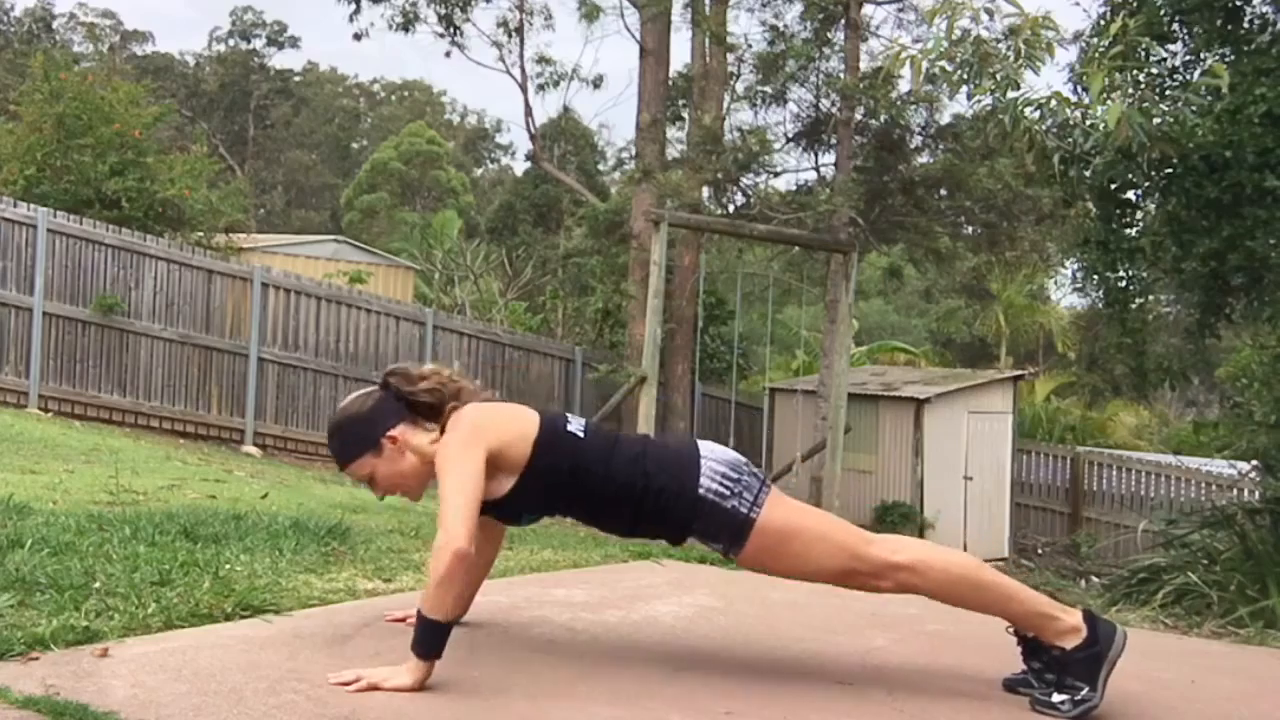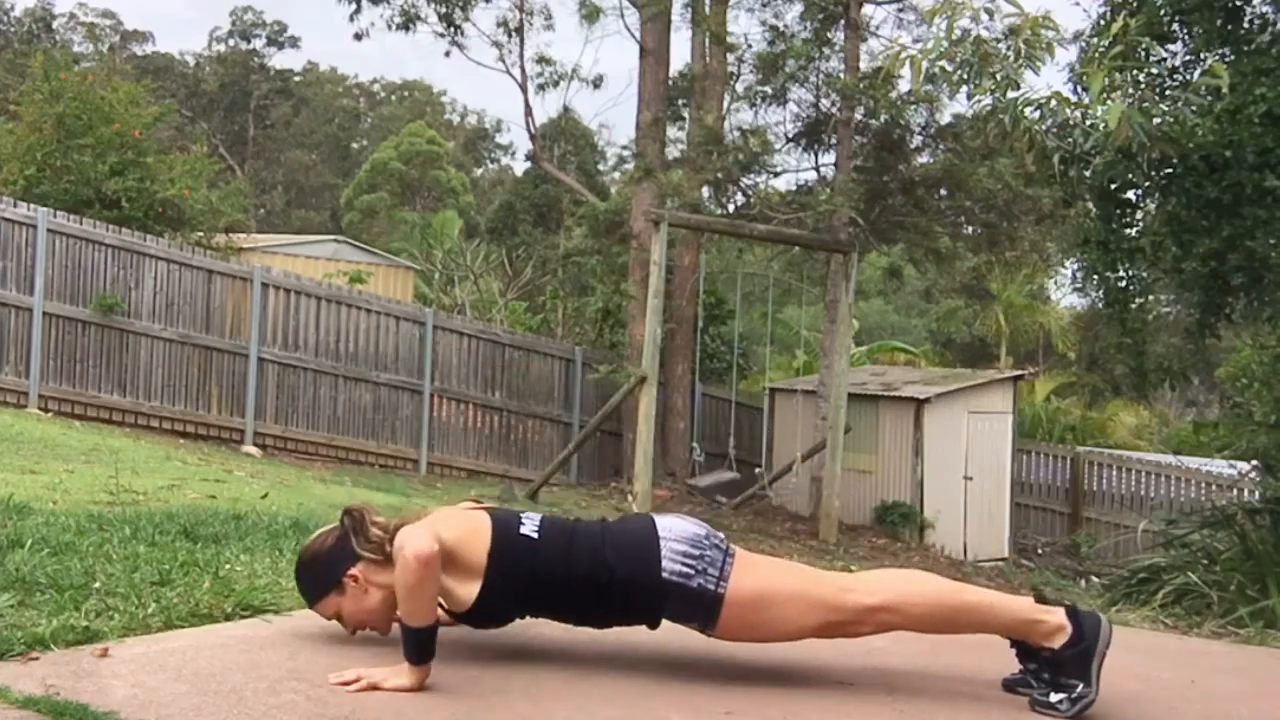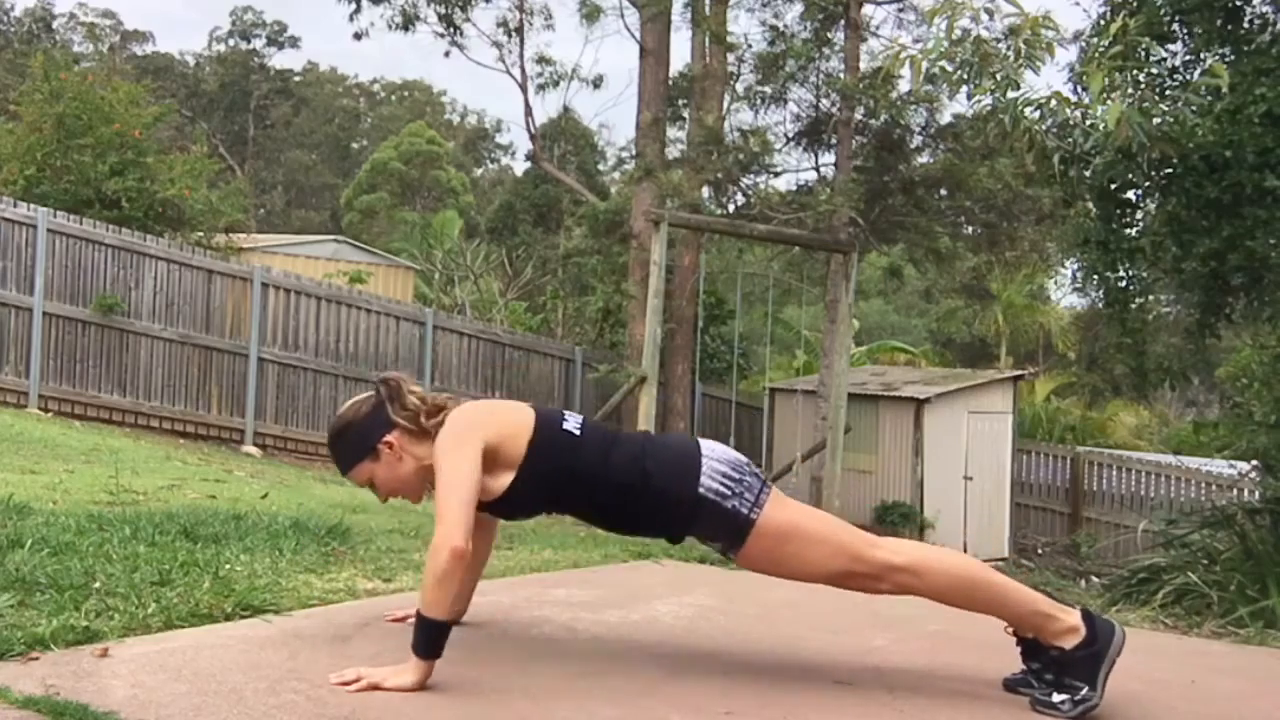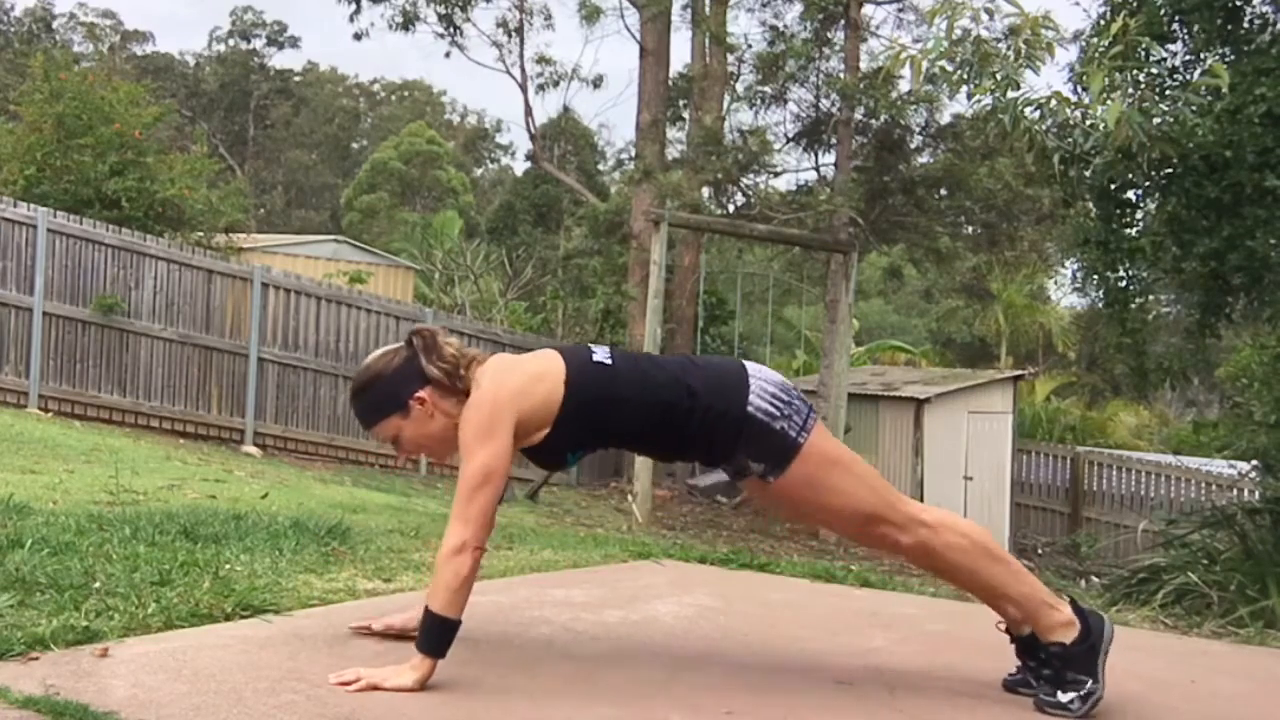
dt=0.5s
person 1, frame 1
left shoulder: (462, 435)
right shoulder: (472, 440)
left elbow: (456, 546)
right elbow: (484, 537)
right wrist: (442, 613)
left hip: (698, 487)
right hip: (686, 487)
left knee: (878, 561)
right knee: (865, 563)
left ankle: (1074, 634)
right ankle: (1046, 633)
person 1, frame 2
left shoulder: (416, 543)
right shoulder: (441, 542)
left elbow: (415, 567)
right wrist: (446, 614)
left hip: (663, 567)
right hip: (651, 557)
left knee: (855, 604)
right knee: (846, 598)
left ankle: (1060, 628)
right ankle: (1035, 617)
person 1, frame 3
left shoulder: (459, 434)
right shoulder: (468, 441)
left elbow: (454, 545)
right elbow: (480, 533)
right wrist: (448, 609)
left hip: (693, 485)
right hip: (678, 483)
left knee: (876, 563)
right knee: (864, 565)
left ankle: (1070, 633)
right ankle: (1045, 634)
person 1, frame 4
left shoulder: (490, 403)
right shoulder: (482, 397)
left elbow: (464, 541)
right elbow: (468, 529)
right wrist: (427, 617)
left hip: (742, 409)
right hip: (716, 426)
left knee: (899, 524)
right knee: (877, 533)
left ankle: (1067, 628)
right ankle: (1035, 631)
